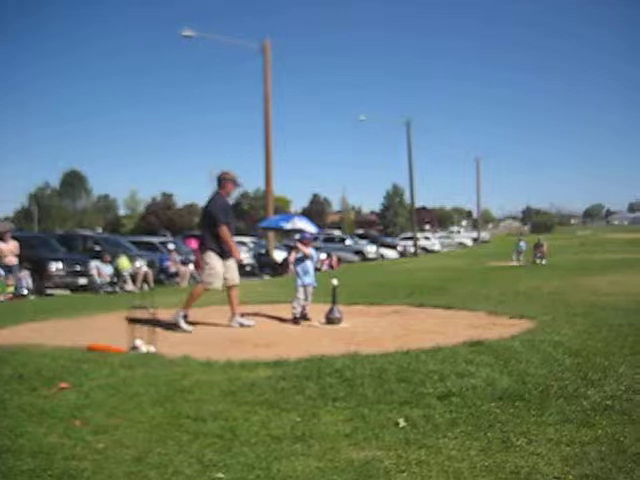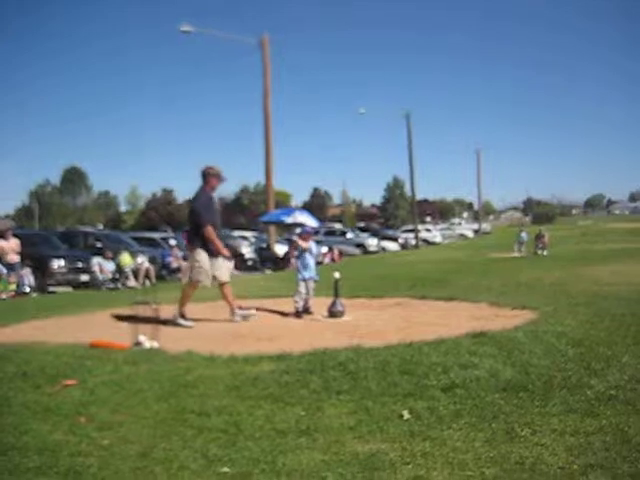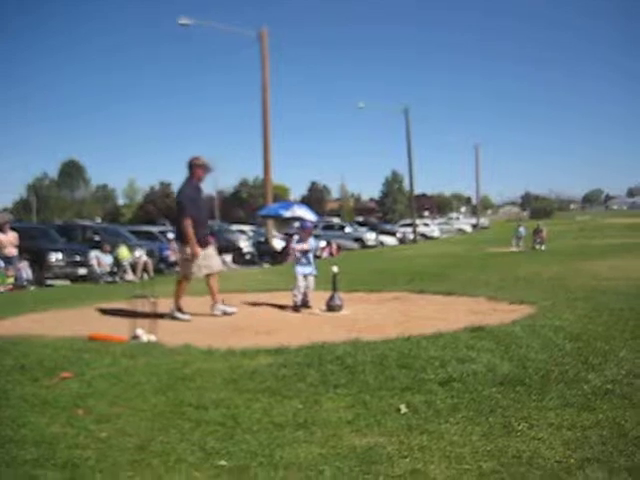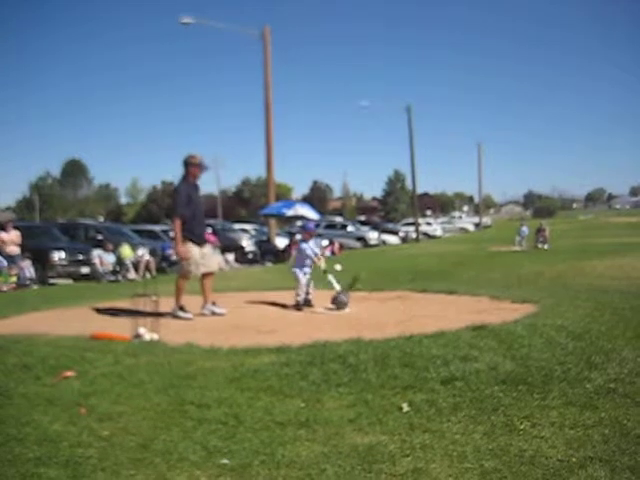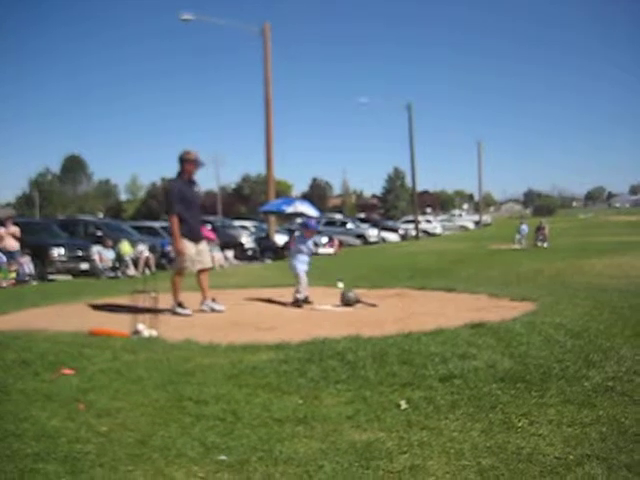
dt=0.2s
person 1, frame 1
left shoulder: (222, 202)
right shoulder: (217, 202)
right elbow: (222, 228)
left wrist: (231, 250)
right wrist: (234, 249)
left hip: (223, 251)
right hip: (212, 250)
left knee: (233, 283)
right knee: (206, 283)
left ankle: (236, 317)
right ankle: (182, 313)
person 1, frame 2
left shoulder: (208, 198)
right shoulder: (201, 199)
right elbow: (206, 227)
left wrist: (219, 247)
right wrist: (220, 247)
left hip: (211, 248)
right hip: (200, 248)
left knee: (224, 279)
right knee: (194, 281)
left ankle: (236, 310)
right ankle: (180, 313)
person 1, frame 3
left shoulder: (196, 189)
right shoulder: (186, 191)
right elbow: (185, 220)
left wrist: (206, 238)
right wrist: (193, 244)
left hip: (203, 240)
right hip: (191, 241)
left knee: (212, 270)
right knee: (186, 275)
left ankle: (217, 305)
right ankle: (176, 308)
person 1, frame 4
left shoulder: (194, 187)
right shoulder: (181, 190)
right elbow: (177, 219)
right wrist: (179, 244)
left hip: (201, 238)
right hip: (189, 240)
left knee: (209, 270)
right knee: (185, 273)
left ankle: (208, 304)
right ankle: (178, 307)
person 1, frame 5
left shoulder: (192, 184)
right shoulder: (175, 186)
right elbow: (173, 216)
left wrist: (200, 231)
right wrist: (177, 240)
left hip: (197, 235)
right hip: (185, 237)
left knee: (204, 267)
right knee: (180, 270)
left ankle: (206, 301)
right ankle: (176, 303)
